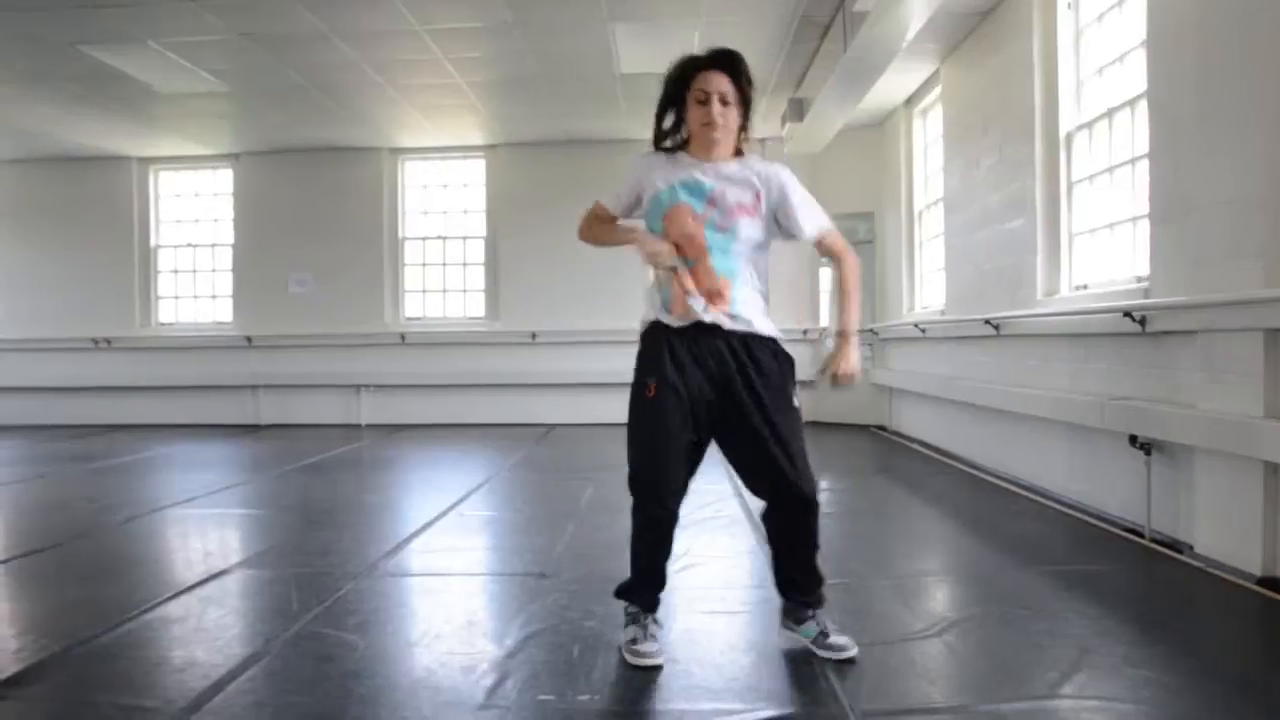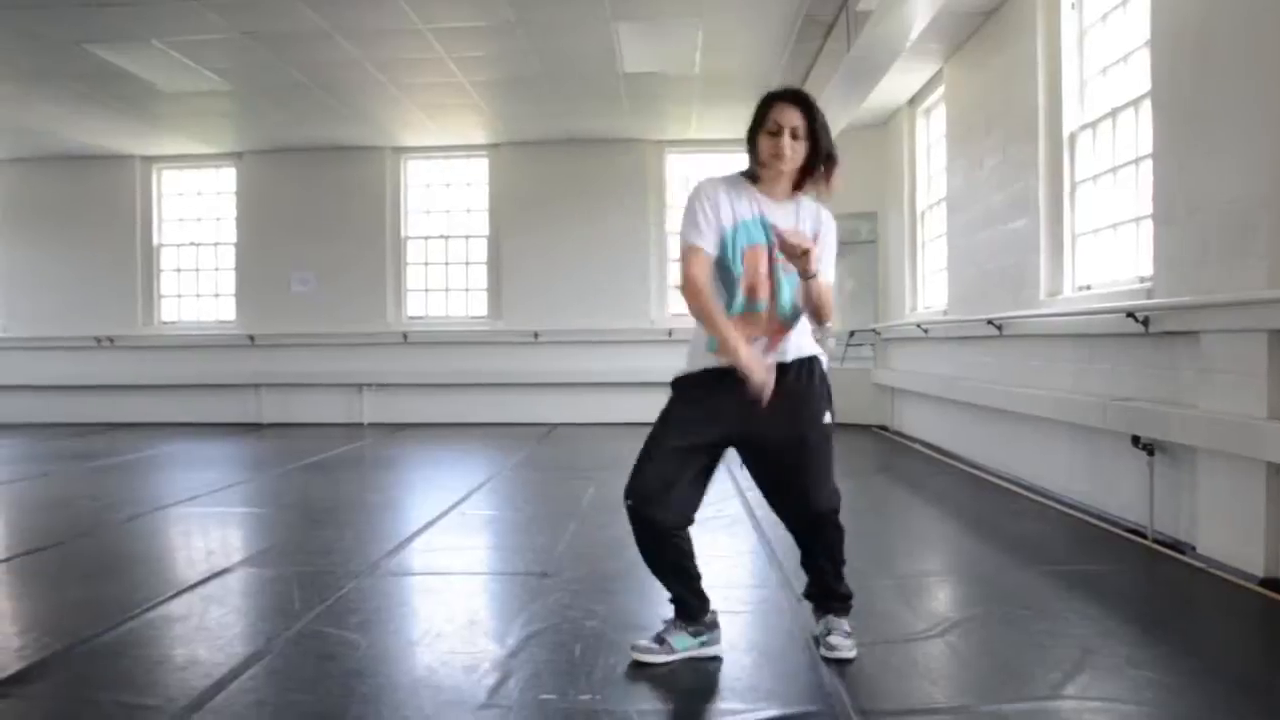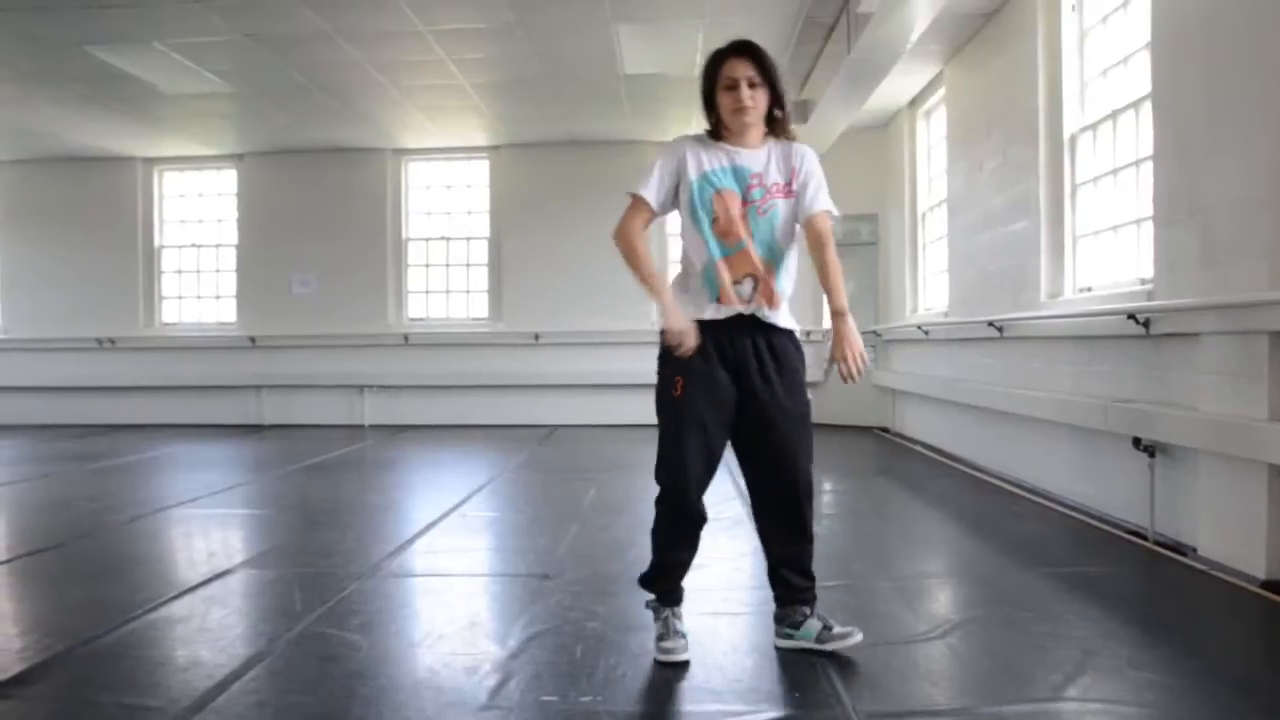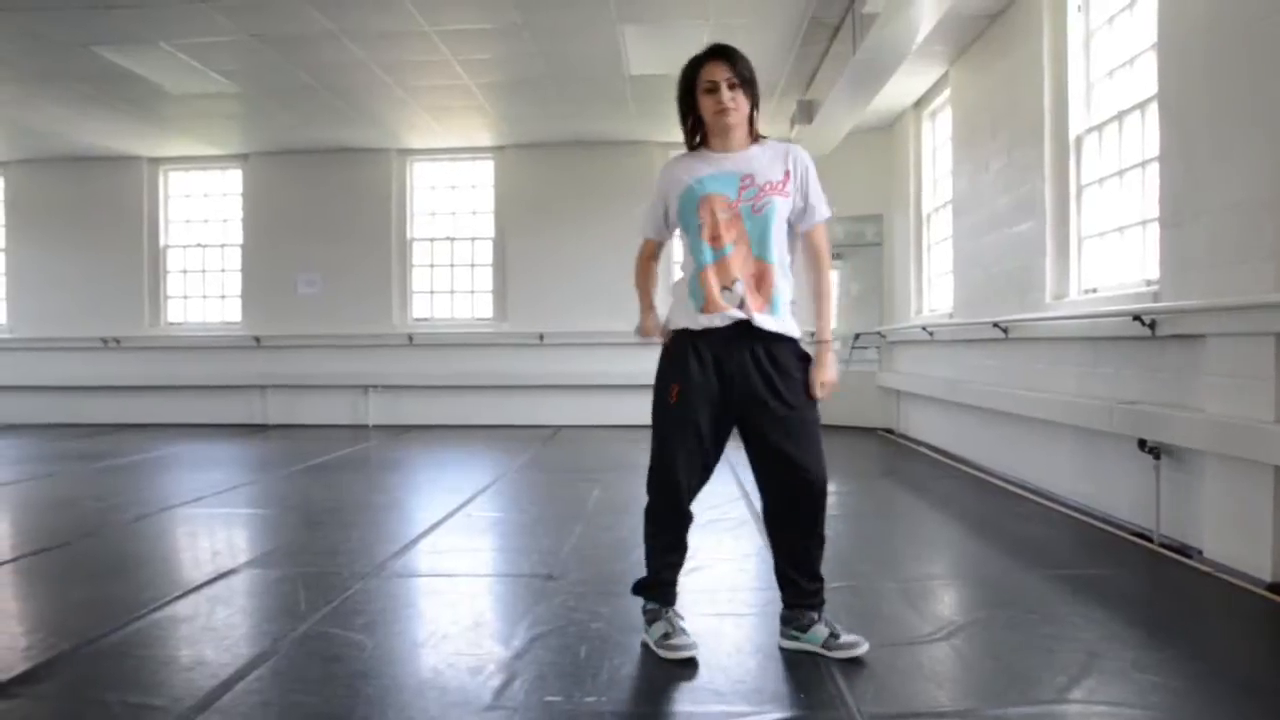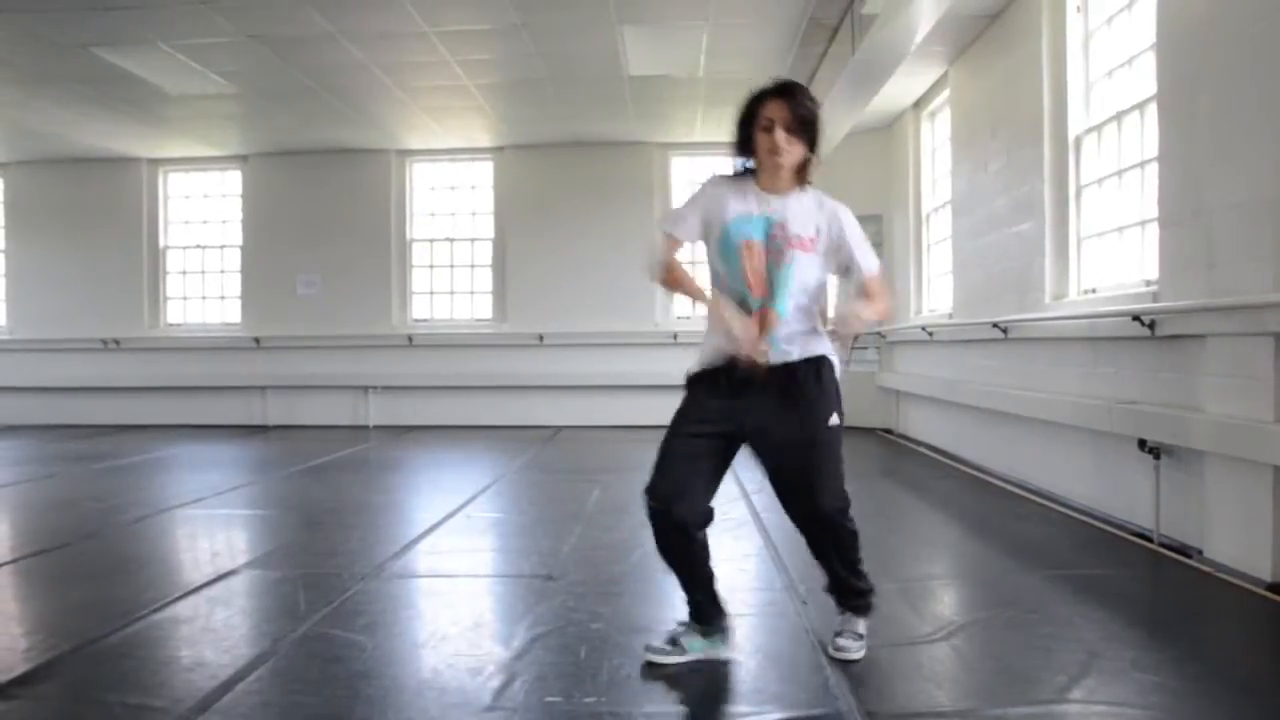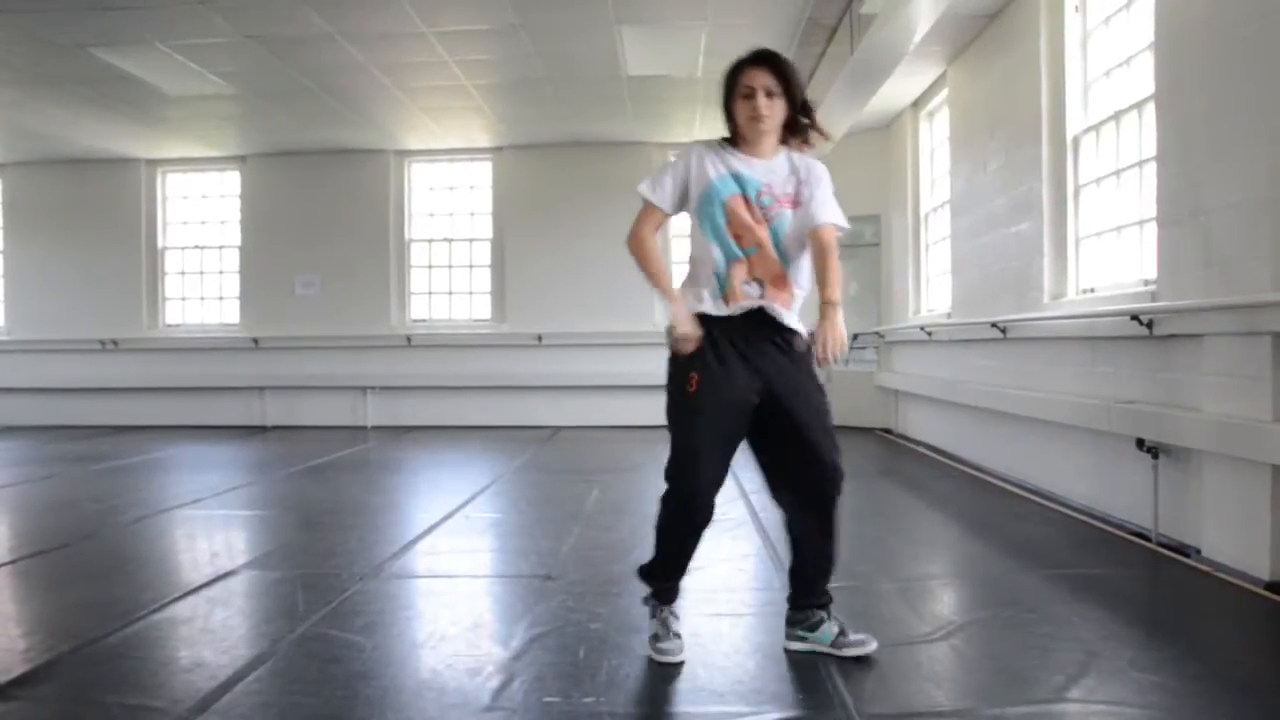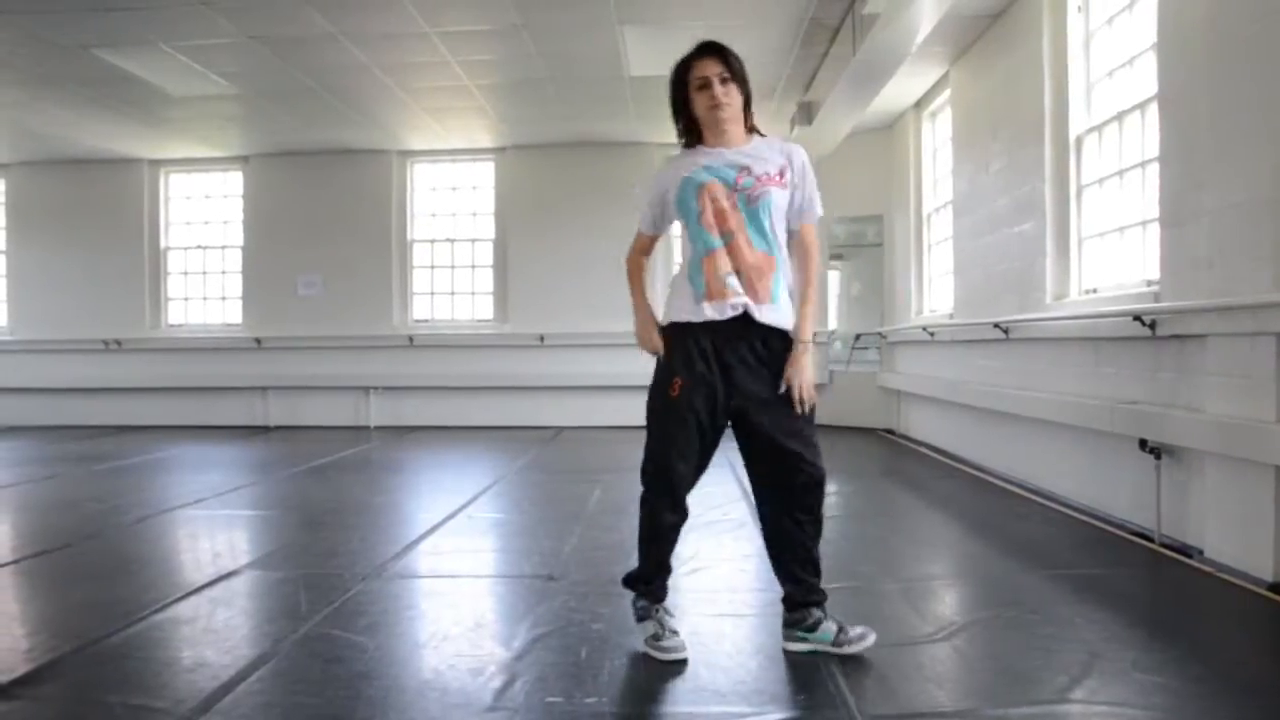
dt=0.3s
person 1, frame 1
left shoulder: (771, 179)
right shoulder: (655, 169)
left elbow: (840, 252)
right elbow: (590, 226)
left wrist: (848, 338)
right wrist: (639, 237)
left hip: (752, 348)
right hip: (672, 346)
left knee: (792, 484)
right knee: (656, 487)
left ankle: (804, 611)
right ankle: (641, 614)
person 1, frame 2
left shoulder: (816, 219)
right shoulder: (713, 196)
left elbow: (824, 316)
right elbow: (694, 284)
left wrist: (813, 271)
right wrist: (743, 357)
left hip: (794, 379)
right hip: (712, 378)
left knee: (815, 506)
right knee: (648, 500)
left ankle: (831, 612)
right ankle: (696, 620)
person 1, frame 3
left shoulder: (797, 158)
right shoulder: (685, 155)
left elbow: (822, 242)
right elbow: (628, 232)
left wrist: (843, 321)
right wrist: (668, 305)
left hip: (771, 337)
right hip: (697, 337)
left knee: (788, 480)
right knee: (682, 478)
left ankle: (794, 612)
right ankle: (666, 607)
person 1, frame 4
left shoulder: (791, 161)
right shoulder: (678, 174)
left elbow: (818, 256)
right elbow: (648, 255)
left wrist: (824, 347)
right wrist: (647, 311)
left hip: (773, 344)
right hip: (695, 344)
left knee: (801, 482)
right knee: (672, 483)
left ankle: (801, 614)
right ankle: (659, 608)
person 1, frame 5
left shoulder: (828, 214)
right shoulder: (717, 194)
left elbow: (878, 298)
right elbow: (665, 266)
left wrist: (857, 313)
right wrist: (712, 302)
left hip: (803, 378)
right hip: (724, 375)
left knee: (825, 507)
right knee: (670, 499)
left ankle: (854, 608)
right ankle: (707, 621)
person 1, frame 6
left shoulder: (809, 172)
right shoulder: (698, 161)
left elbow: (826, 248)
right elbow: (640, 235)
left wrist: (831, 310)
right wrist: (675, 305)
left hip: (782, 340)
right hip: (711, 338)
left knee: (820, 469)
right knee: (696, 477)
left ankle: (809, 614)
right ankle: (662, 603)
person 1, frame 7
left shoulder: (789, 161)
right shoulder: (676, 170)
left elbow: (807, 256)
right elbow: (637, 252)
left wrist: (803, 345)
right wrist: (643, 315)
left hip: (772, 337)
right hip: (698, 336)
left knee: (800, 475)
right knee: (667, 478)
left ankle: (803, 611)
right ankle: (649, 604)
